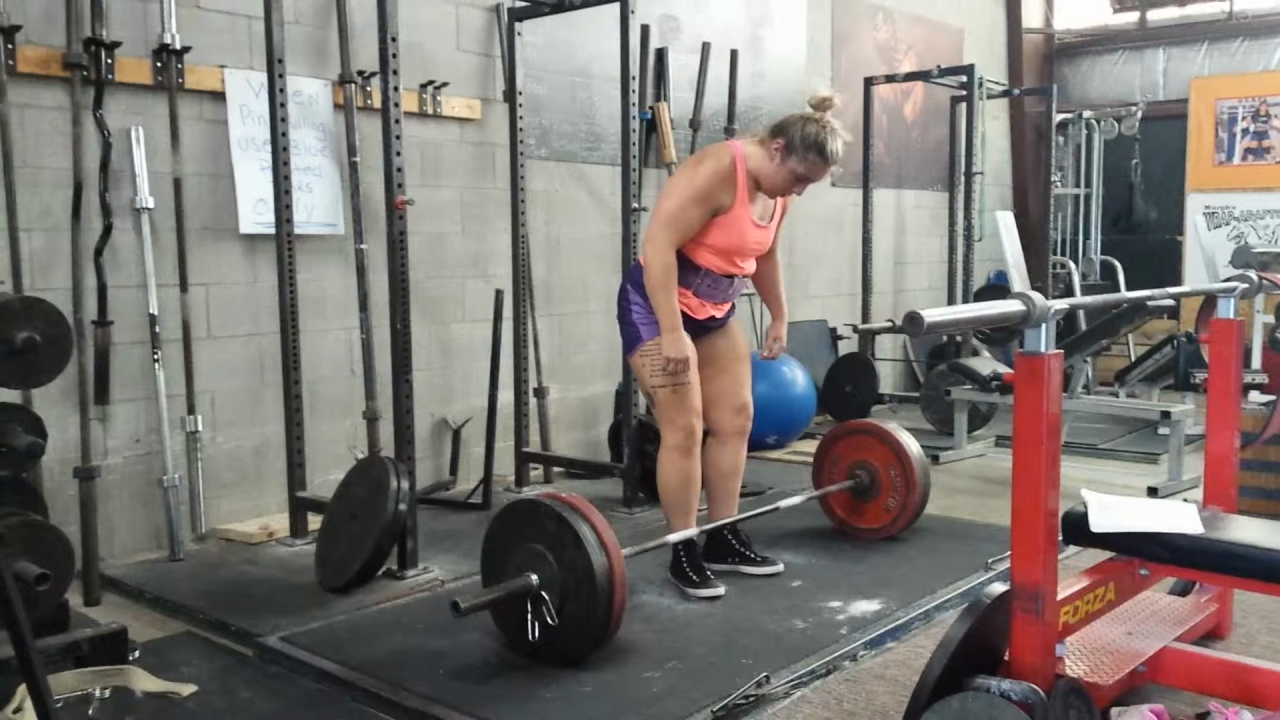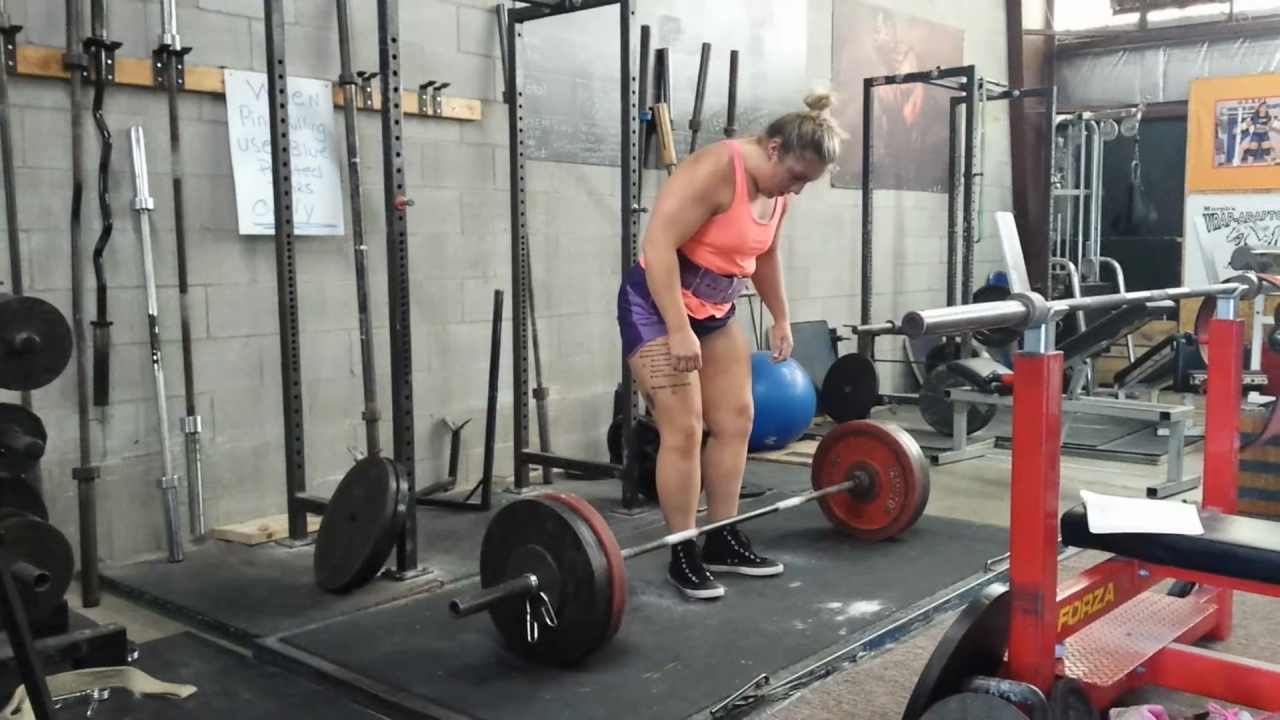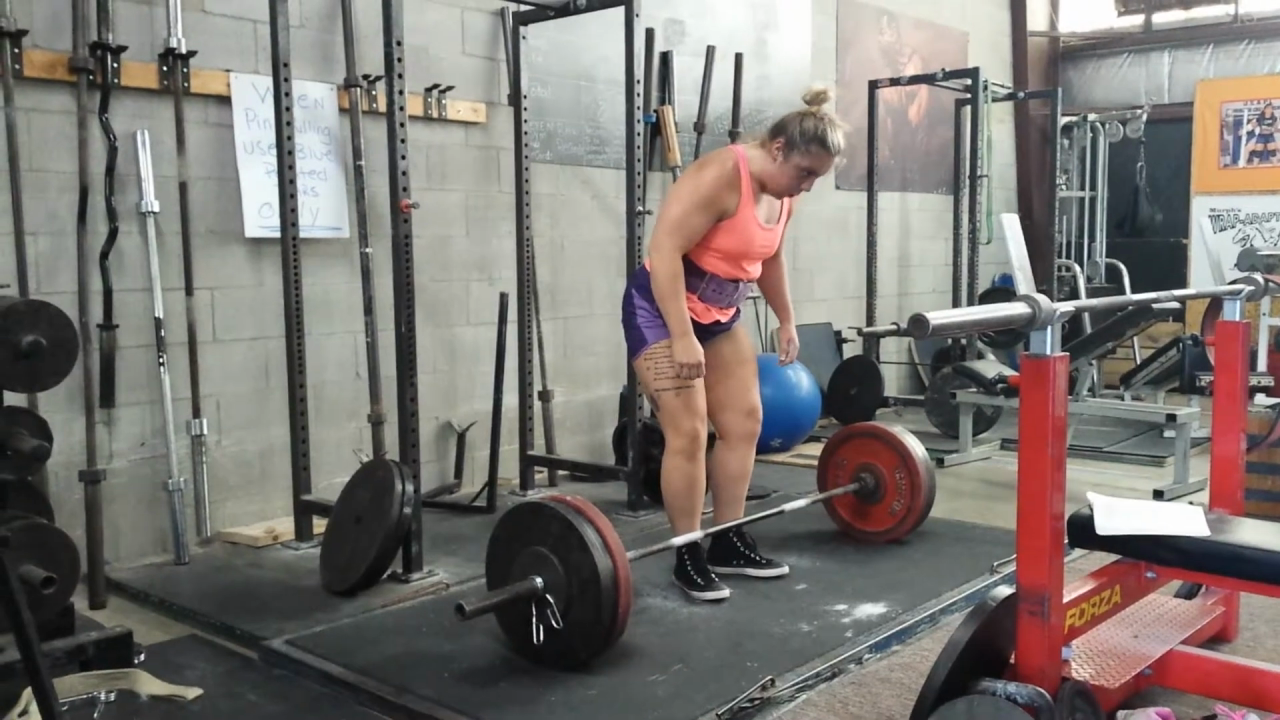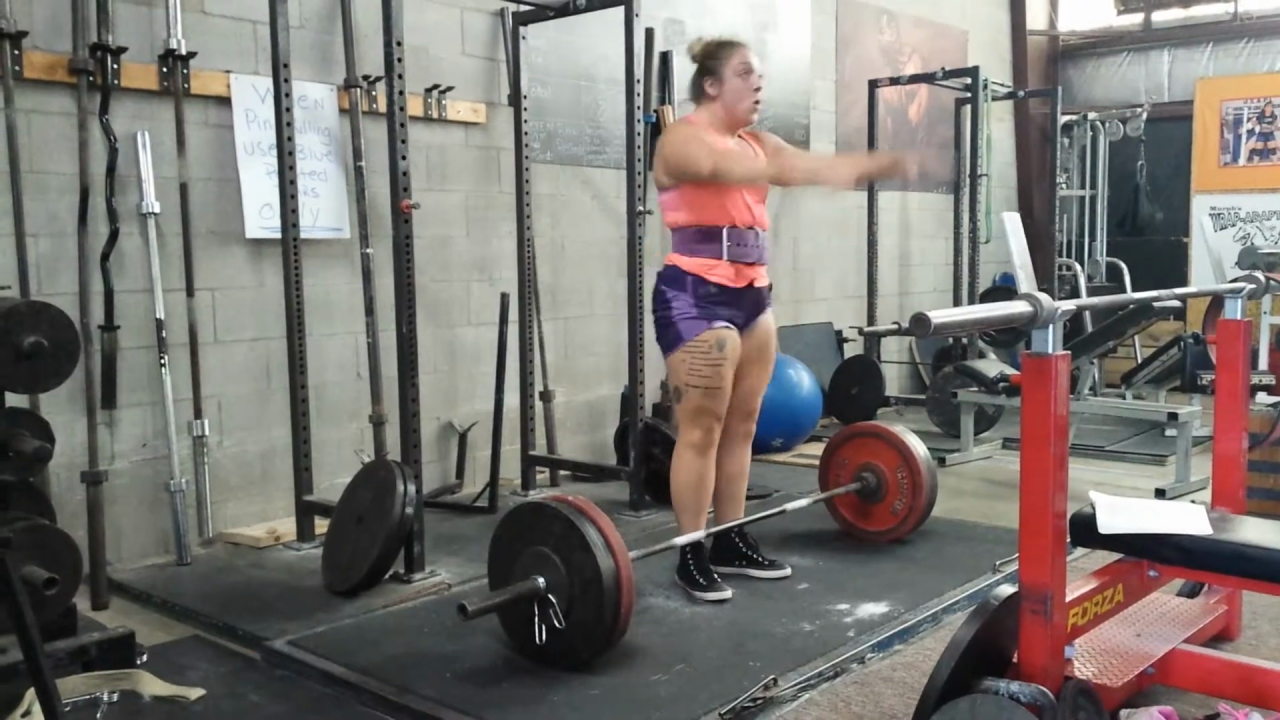
dt=0.5s
person 1, frame 1
left shoulder: (777, 188)
right shoulder: (715, 171)
right elbow: (658, 244)
left wrist: (779, 316)
right wrist: (671, 332)
left hip: (715, 311)
right hip: (656, 305)
left knee: (735, 419)
right knee: (683, 429)
left ankle: (723, 538)
right ankle: (683, 553)
person 1, frame 2
left shoulder: (776, 187)
right shoulder: (714, 170)
right elbow: (659, 243)
left wrist: (781, 318)
right wrist: (679, 329)
left hip: (715, 311)
right hip: (657, 306)
left knee: (735, 420)
right knee: (683, 429)
left ankle: (723, 539)
right ankle: (683, 554)
person 1, frame 3
left shoulder: (781, 192)
right shoulder: (719, 177)
left elbow: (770, 258)
right elbow: (664, 252)
left wrist: (786, 320)
right wrist: (681, 337)
left hip: (721, 315)
right hip: (661, 310)
left knee: (745, 422)
right knee: (688, 432)
left ankle: (729, 541)
right ankle: (688, 556)
person 1, frame 4
left shoulder: (756, 141)
right shoulder: (683, 137)
left elbow: (820, 167)
right elbow: (725, 167)
left wrist: (883, 165)
right wrist: (806, 173)
left hip: (751, 295)
right hip: (694, 295)
left knee: (741, 425)
right knee: (701, 429)
left ankle: (730, 542)
right ankle: (691, 555)
